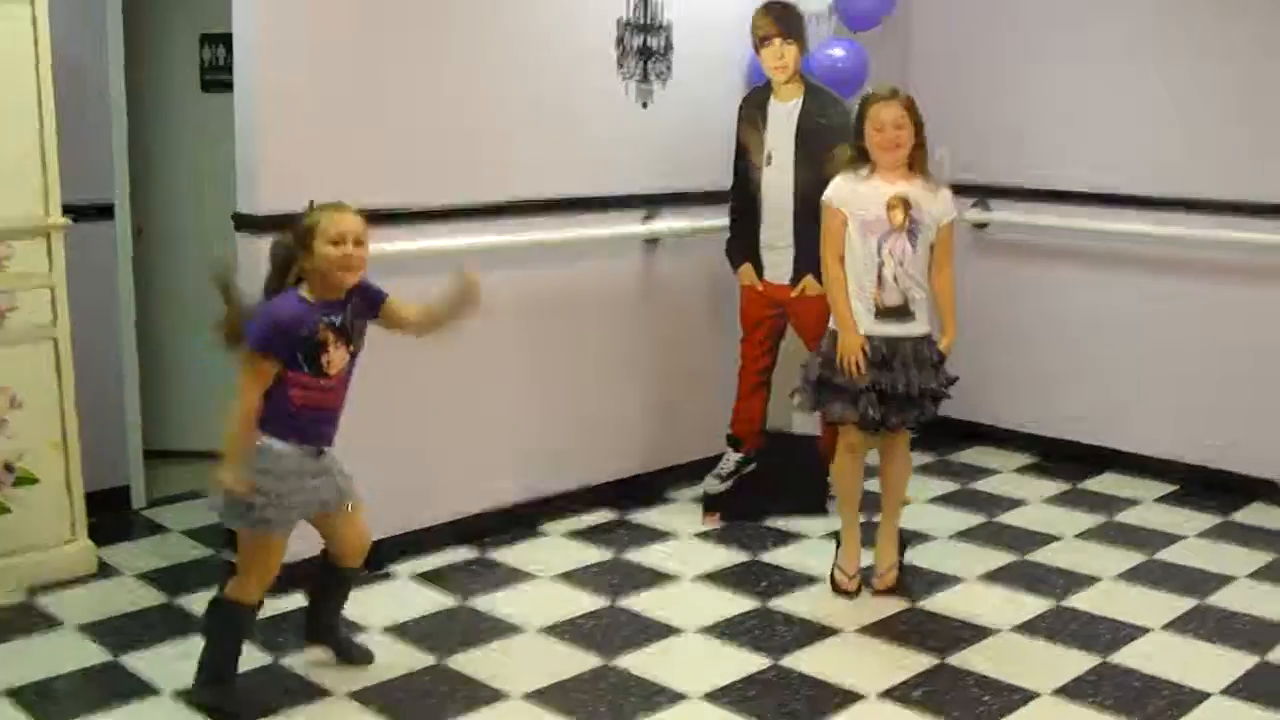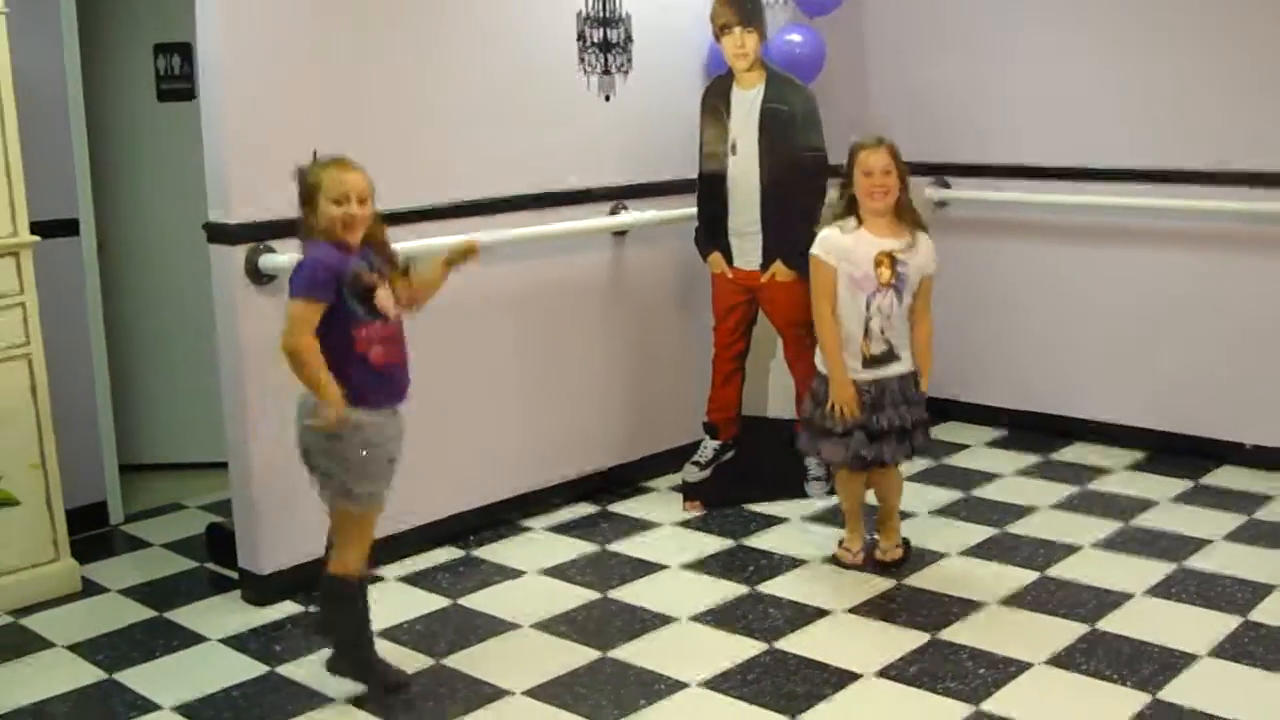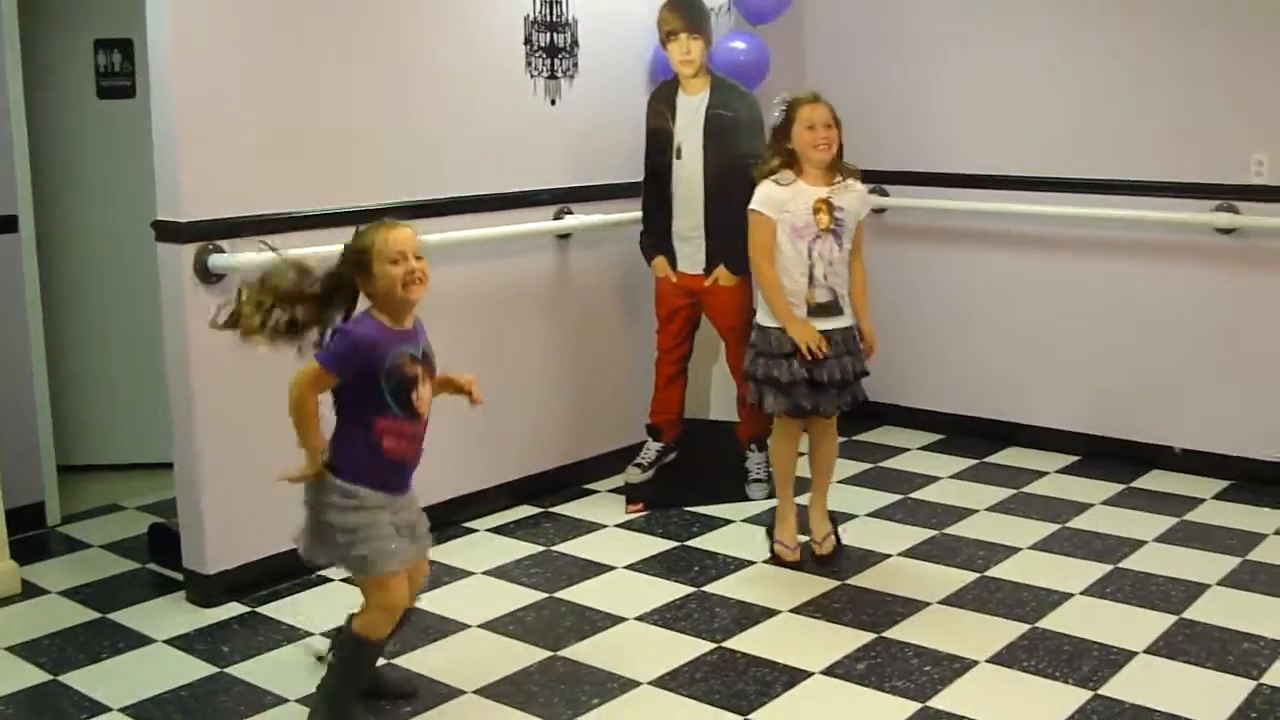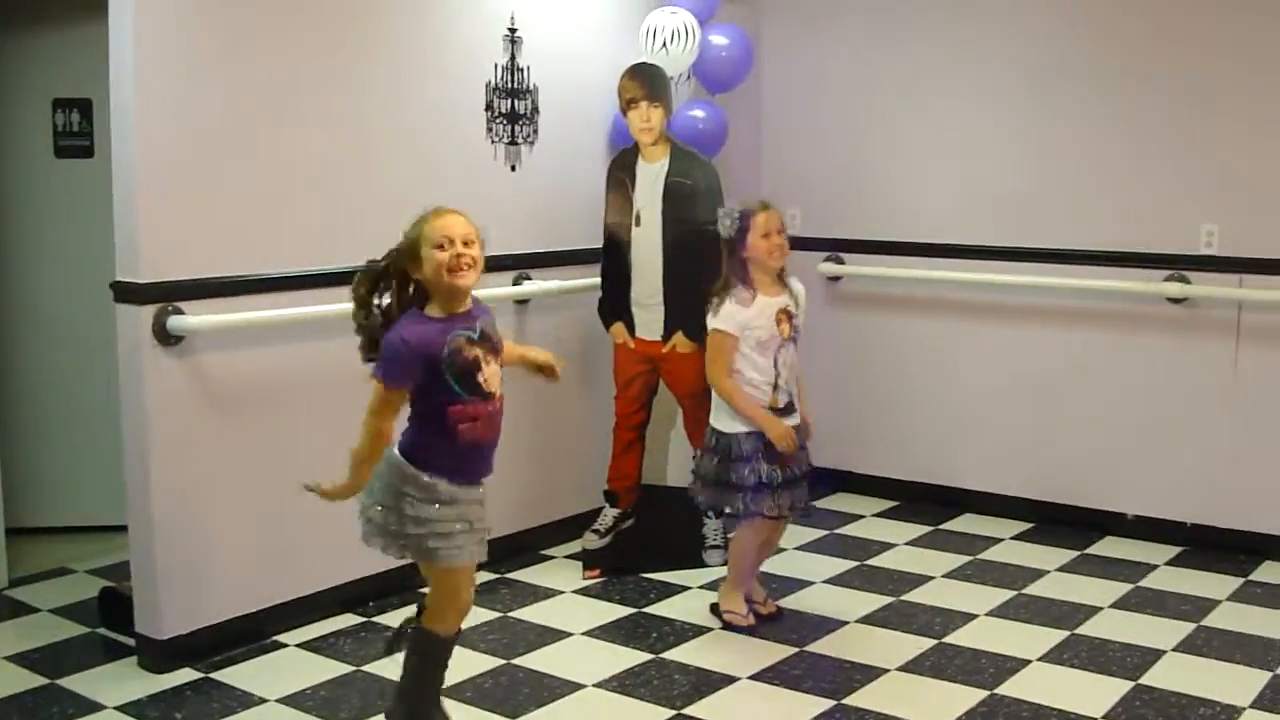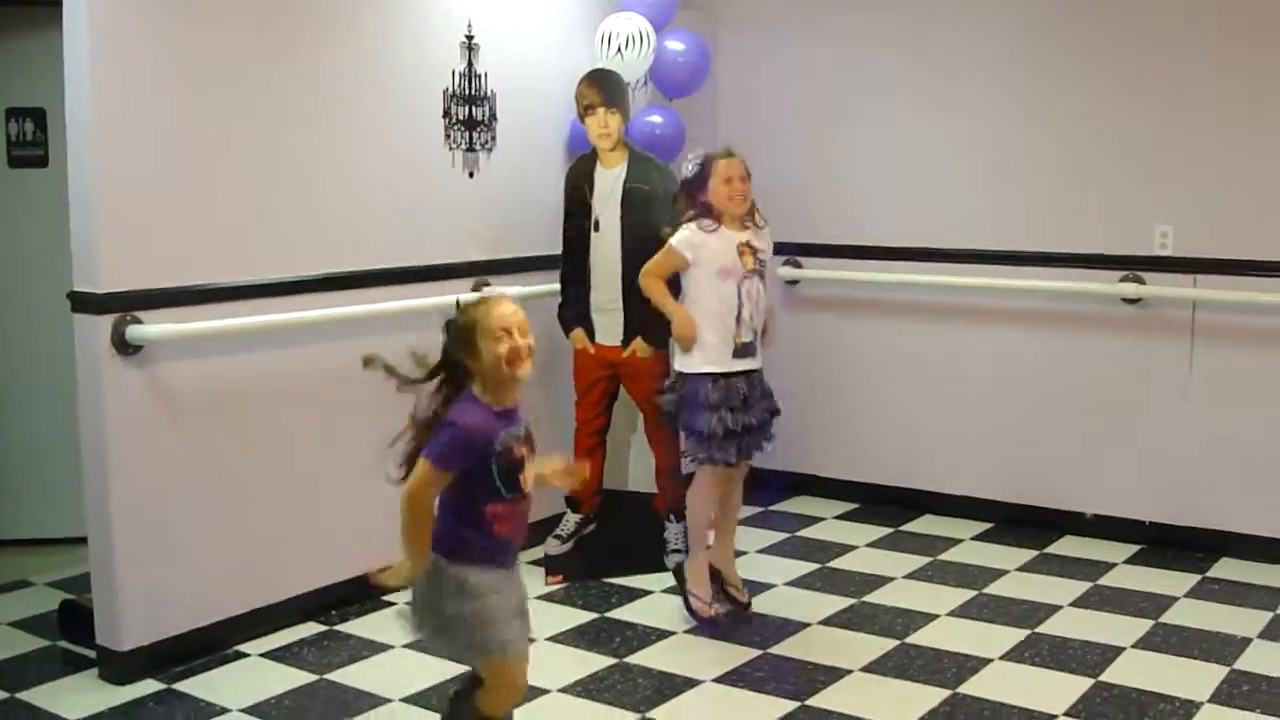
dt=0.7s
person 1, frame 1
left shoulder: (830, 112)
right shoulder: (752, 106)
right elbow: (741, 186)
left wrist: (824, 270)
right wrist: (739, 256)
left hip: (810, 272)
right hip: (760, 270)
right knee: (753, 364)
left ankle: (837, 460)
right ankle: (742, 450)
person 1, frame 2
left shoulder: (794, 97)
right shoulder: (715, 96)
left elbow: (814, 181)
right elbow: (707, 174)
left wrist: (794, 255)
right wrist: (708, 245)
left hip: (779, 258)
right hip: (728, 258)
left knee: (802, 356)
right knee: (727, 352)
right ankle: (719, 437)
person 1, frame 3
left shoulder: (738, 104)
right shoulder: (660, 102)
left elbow: (755, 186)
right elbow: (652, 179)
left wrist: (737, 260)
right wrist: (653, 248)
left hip: (723, 263)
right hip: (672, 262)
left knee: (743, 359)
right knee: (670, 355)
left ankle: (754, 446)
right ankle: (661, 439)
person 1, frame 4
left shoulder: (697, 172)
right shoulder: (620, 170)
left elbow: (713, 255)
right elbow: (612, 248)
left wrist: (695, 327)
right wrist: (612, 315)
left hip: (682, 330)
right hip: (632, 328)
left knee: (700, 425)
right knee: (628, 421)
left ankle: (712, 514)
right ankle: (619, 505)
person 1, frame 5
left shoulder: (655, 177)
right shoulder: (578, 175)
right elbow: (571, 253)
left wrist: (654, 331)
right wrist: (571, 320)
left hip: (641, 335)
right hip: (590, 334)
left knee: (660, 429)
right knee: (588, 427)
left ankle: (673, 518)
right ankle: (581, 511)
person 2, frame 1
left shoulder: (360, 298)
right shoulder: (283, 313)
left elbow: (417, 320)
right elbow: (250, 390)
left wrist: (458, 299)
right wrist: (232, 463)
left hip: (314, 453)
right hip: (274, 454)
left knee: (353, 545)
right knee: (258, 573)
left ankle: (324, 627)
right ankle: (215, 677)
person 2, frame 2
left shoulder: (368, 254)
right shoulder: (319, 264)
left elbow: (408, 293)
right elbow: (296, 339)
left wrist: (450, 260)
right wrist: (330, 399)
left hip: (377, 414)
right hip: (353, 419)
left knee: (354, 531)
right knee: (353, 538)
left ankle: (338, 622)
right ankle: (354, 652)
person 2, frame 3
left shoulder: (413, 329)
right shoulder: (363, 336)
right elbow: (302, 390)
left wrist: (449, 382)
right wrist: (316, 455)
left hip: (391, 488)
right hip: (355, 493)
left knee: (413, 584)
right knee: (389, 599)
left ankle: (355, 673)
person 2, frame 4
left shoulder: (478, 312)
right shoulder: (414, 335)
right elbow: (380, 414)
left wrist: (527, 357)
right wrist: (356, 479)
left hip: (464, 485)
right hip: (427, 487)
left knee: (450, 600)
right knee: (452, 603)
person 2, frame 5
left shoulder: (509, 411)
right shoulder: (468, 424)
right elbow: (418, 494)
left wrist: (546, 474)
right wrist: (416, 563)
left hip: (494, 567)
right hip: (464, 575)
left knee: (504, 677)
person 3, frame 1
left shoulder: (936, 197)
right shoulder: (846, 188)
left elbow: (941, 270)
right elbow: (832, 263)
left wrist: (948, 331)
right wrist: (846, 328)
left hip: (911, 337)
right hip: (858, 337)
left knee: (897, 437)
right knee: (852, 437)
left ankle: (887, 540)
right ankle: (850, 540)
person 3, frame 2
left shoulder: (919, 244)
right shoulder: (834, 240)
left elbow: (920, 315)
right elbow: (823, 312)
left wrist: (926, 371)
right wrist: (838, 376)
left hip: (894, 374)
right hip: (844, 375)
left knee: (884, 464)
right knee: (849, 462)
left ankle: (890, 533)
right ankle: (854, 533)
person 3, frame 3
left shoulder: (853, 193)
right shoulder: (772, 193)
left elbow: (854, 262)
right elbow: (761, 265)
left wrist: (864, 320)
right wrist: (793, 323)
left hip: (835, 328)
right hip: (783, 329)
left knee: (826, 420)
right knee: (788, 419)
left ankle: (819, 511)
right ankle: (784, 515)
person 3, frame 4
left shoulder: (793, 291)
right shoulder: (732, 305)
right elbow: (720, 374)
left wrist: (800, 409)
right wrist: (765, 419)
left hip: (782, 422)
right hip: (741, 430)
left knee: (778, 515)
right knee: (754, 518)
left ankle: (752, 582)
right ankle: (732, 593)
person 3, frame 5
left shoulder: (760, 236)
right shoulder: (695, 237)
right elbow: (648, 276)
left wrist: (765, 316)
right wrist: (678, 315)
left hip: (747, 369)
right hip: (704, 372)
left knee: (738, 467)
right knee: (712, 468)
left ankle: (724, 560)
right ankle: (696, 565)
